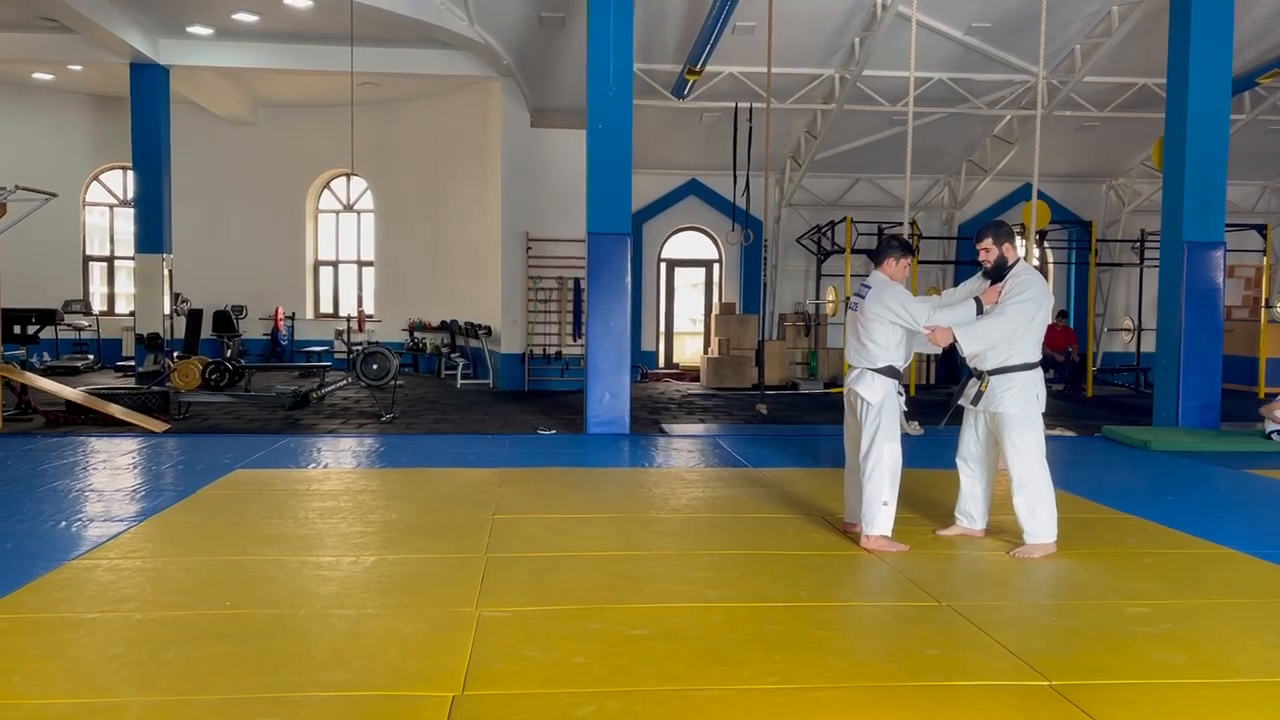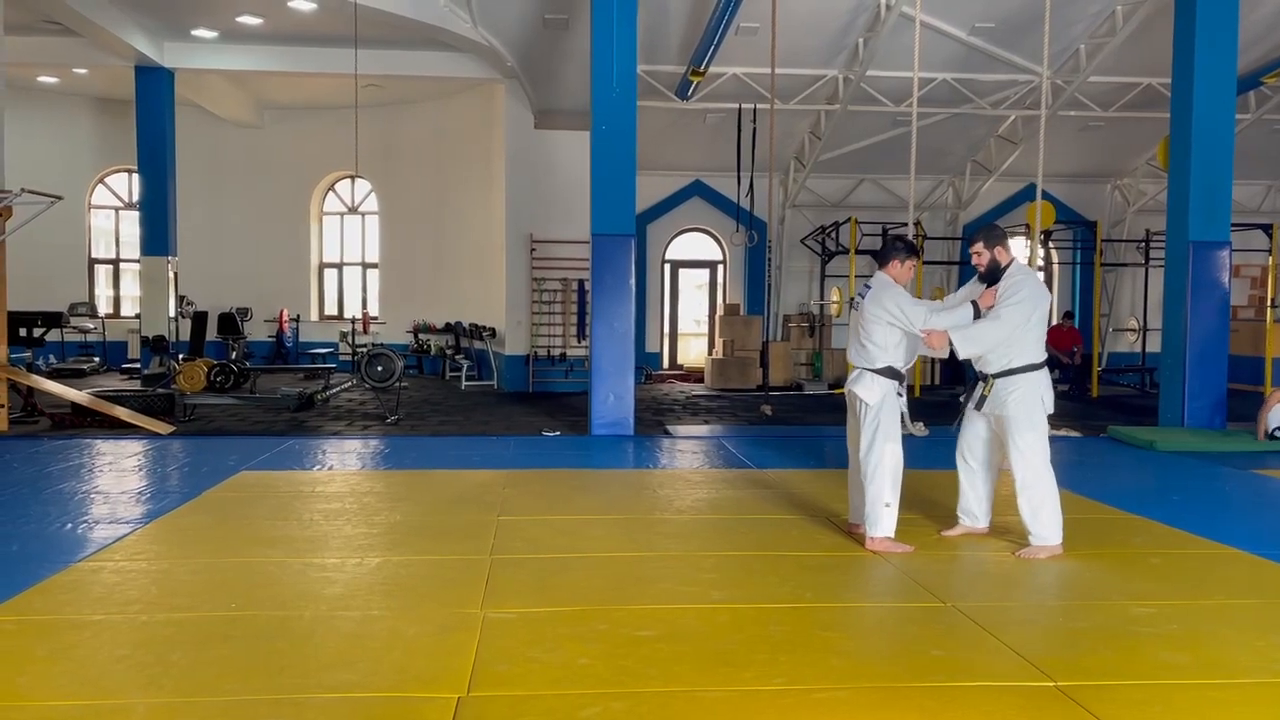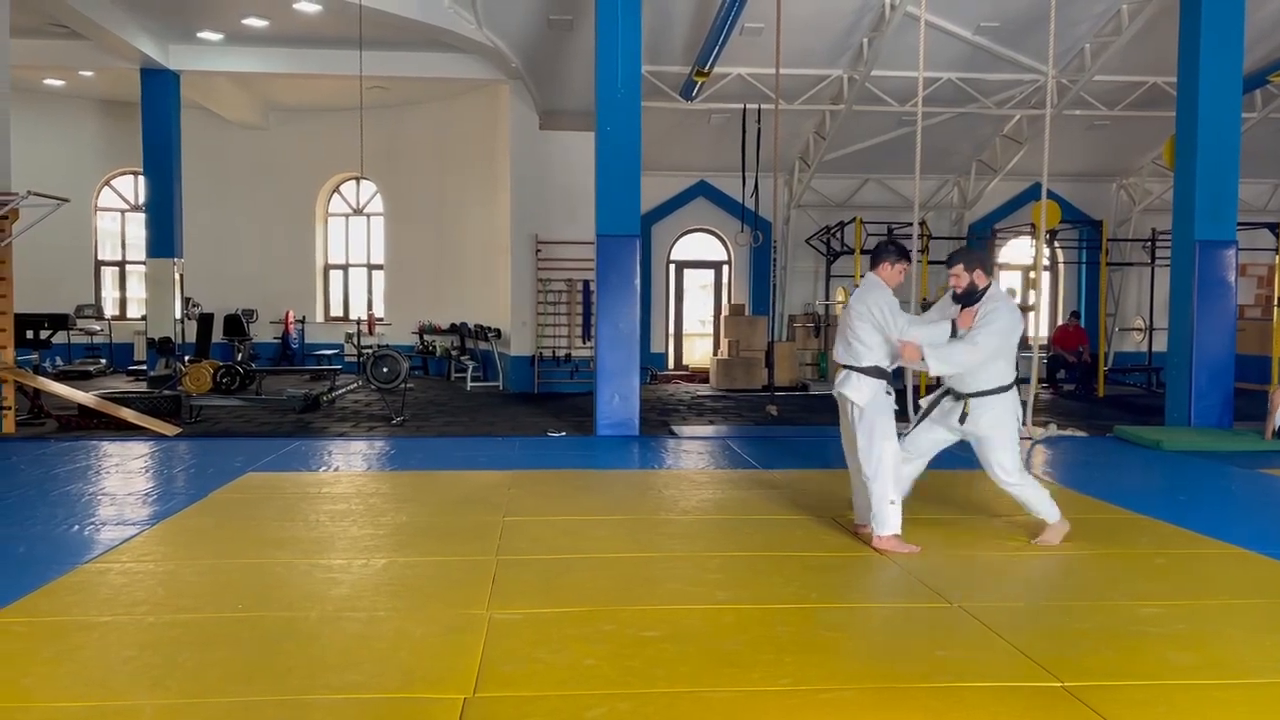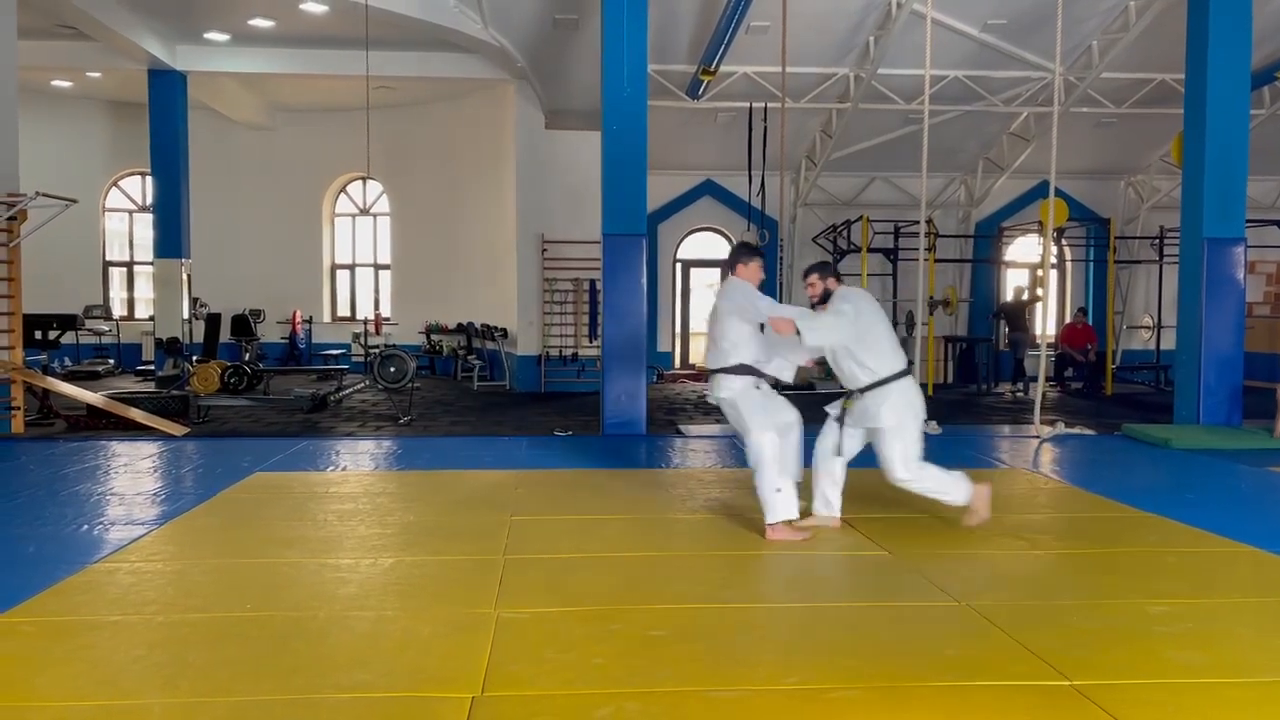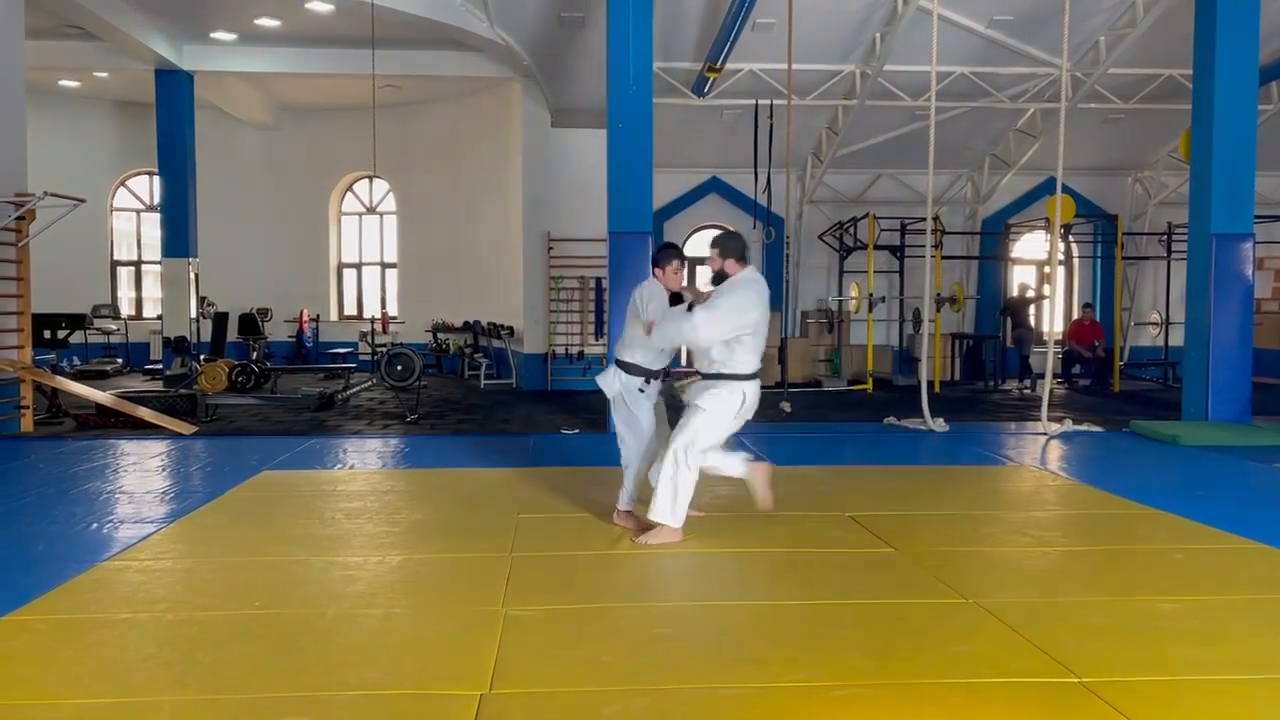
dt=0.5s
person 1, frame 1
left shoulder: (1030, 285)
right shoulder: (985, 280)
left elbow: (999, 326)
right elbow: (949, 301)
left wrist: (954, 334)
left hip: (1015, 387)
right hip: (983, 385)
left knee: (1024, 463)
right knee: (972, 457)
left ankle: (1043, 538)
right ankle: (971, 521)
person 1, frame 2
left shoulder: (1025, 285)
right shoulder: (985, 282)
left elbow: (996, 328)
left wrist: (949, 338)
left hip: (1021, 387)
right hip: (989, 386)
left knee: (1029, 464)
right knee: (971, 452)
left ankle: (1049, 540)
right ankle: (974, 518)
person 1, frame 3
left shoulder: (1002, 312)
right shoulder: (957, 300)
left elbow: (970, 352)
left wrist: (923, 353)
left hip: (991, 405)
right hip: (954, 399)
left knee: (1008, 474)
right knee: (913, 446)
left ankle: (1055, 520)
person 1, frame 4
left shoulder: (851, 301)
right shoulder: (838, 308)
left elbow: (838, 325)
left wrist: (796, 328)
left hip: (893, 397)
right hip: (865, 398)
left knee: (903, 472)
right knee: (828, 448)
left ankle: (971, 493)
right ankle: (826, 513)
person 1, frame 5
left shoulder: (741, 296)
right shoulder: (744, 284)
left elbow: (697, 328)
left wrist: (658, 330)
left hip: (729, 390)
right hip: (720, 384)
left knee: (680, 451)
right knee: (699, 451)
left ankle: (669, 525)
right ankle: (754, 472)
person 2, frame 1
left shoulder: (865, 291)
right shoulder: (889, 293)
left elbow: (909, 326)
right elbow: (932, 318)
right wrist: (980, 302)
left hip: (860, 380)
right hip: (878, 384)
left knee: (860, 454)
right knee: (883, 456)
left ankle: (855, 518)
right ankle: (874, 533)
person 2, frame 2
left shoulder: (871, 290)
right shoulder: (890, 294)
left elbow: (922, 310)
right elbow: (929, 321)
right wrist: (977, 305)
left hip: (864, 381)
right hip: (879, 386)
left knee: (864, 455)
right knee: (884, 458)
left ankle: (860, 519)
right ankle: (878, 534)
person 2, frame 3
left shoulder: (864, 292)
right shoulder: (877, 295)
left elbow: (902, 323)
right elbow: (906, 333)
left wrist: (947, 321)
right wrist: (955, 324)
left hip: (853, 380)
right hip: (867, 384)
left knee: (861, 456)
right knee: (883, 456)
left ankle: (866, 520)
right ankle: (885, 533)
person 2, frame 4
left shoulder: (735, 296)
right shoulder: (738, 292)
left elbow: (762, 344)
right elbow: (783, 315)
left wrist: (800, 354)
left hip: (748, 381)
right hip: (738, 383)
left knee: (789, 419)
right knee: (769, 447)
right ankle: (777, 522)
person 2, frame 5
left shoulder: (672, 295)
right shoulder: (648, 293)
right wrist: (688, 302)
left hip: (647, 381)
right hip: (630, 381)
left knee: (655, 440)
right knee: (641, 445)
right ankle: (624, 510)
